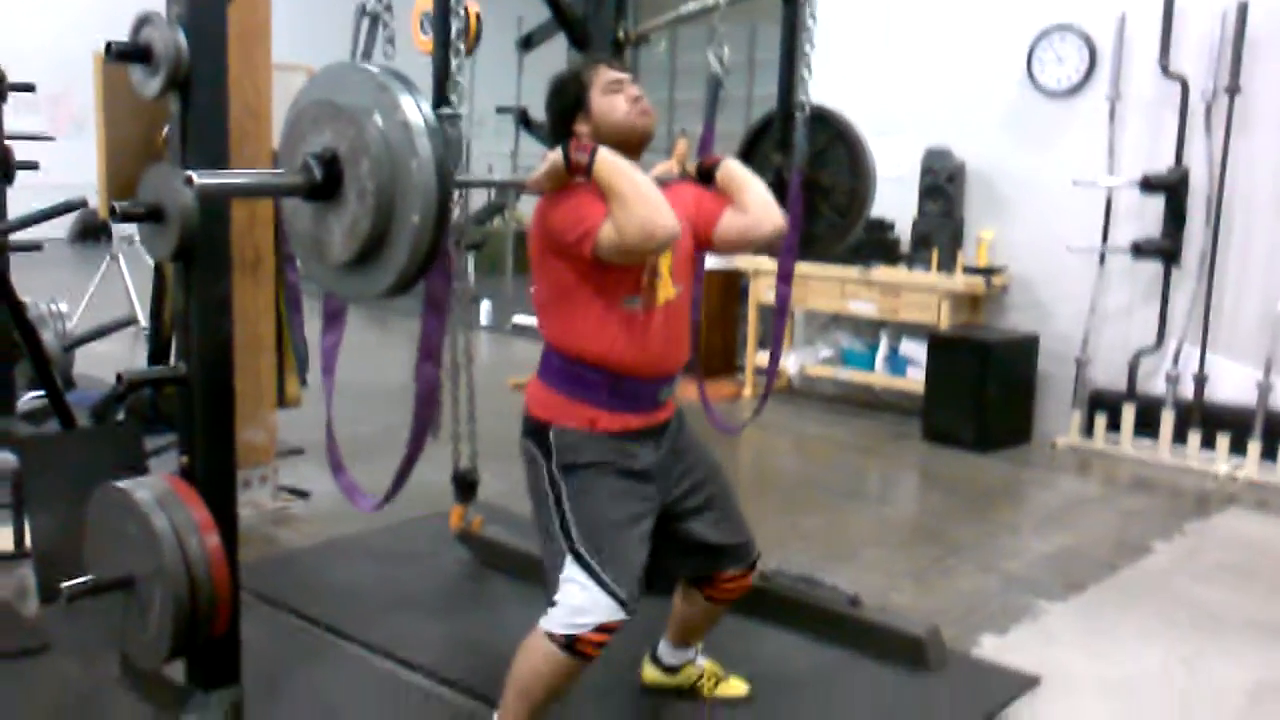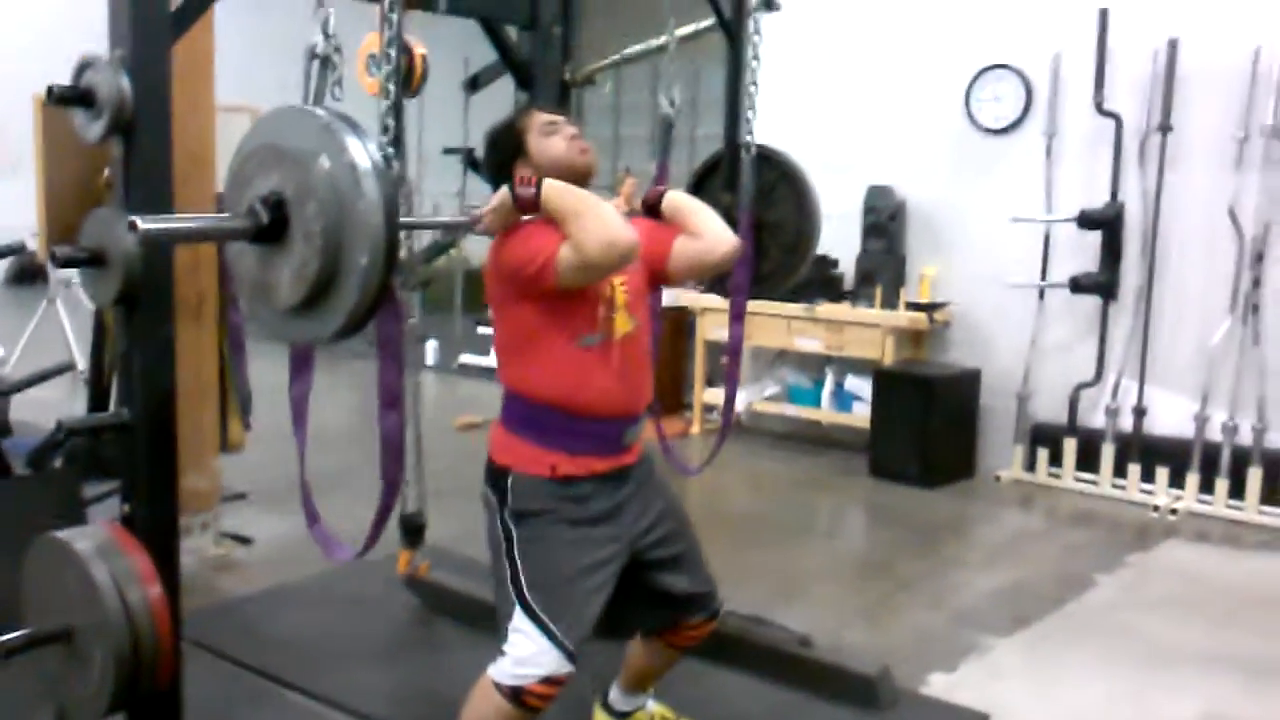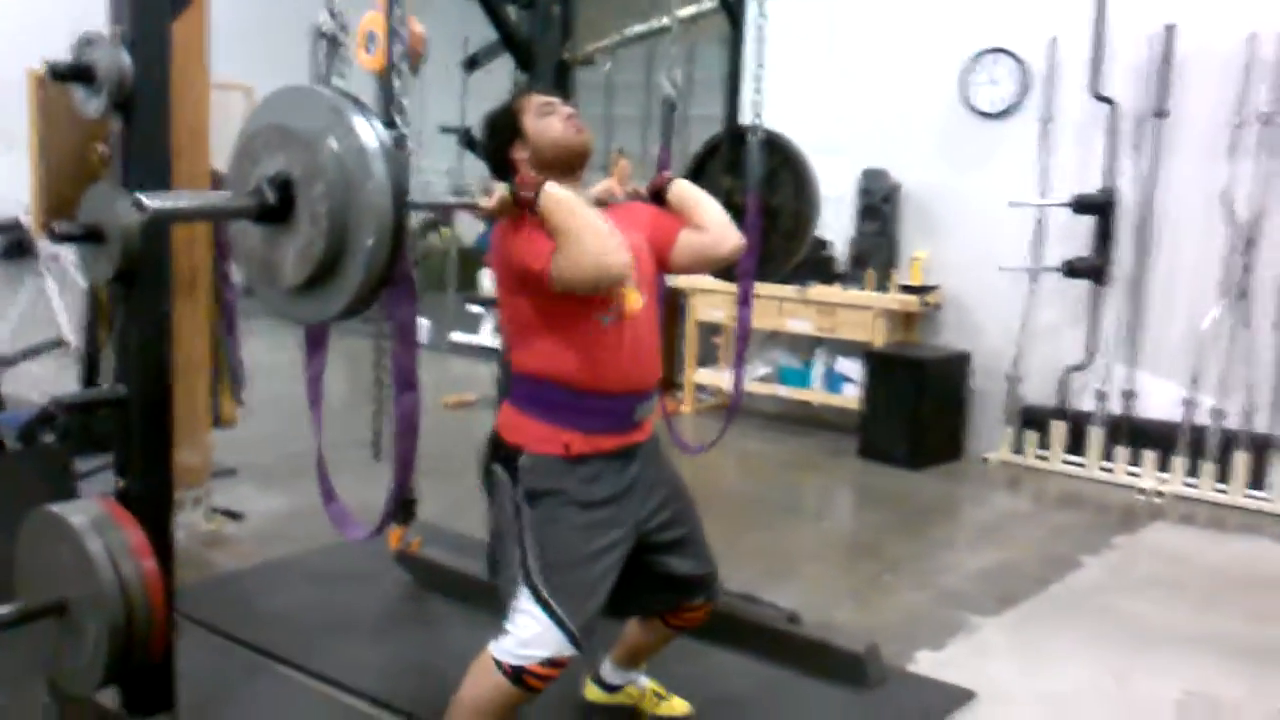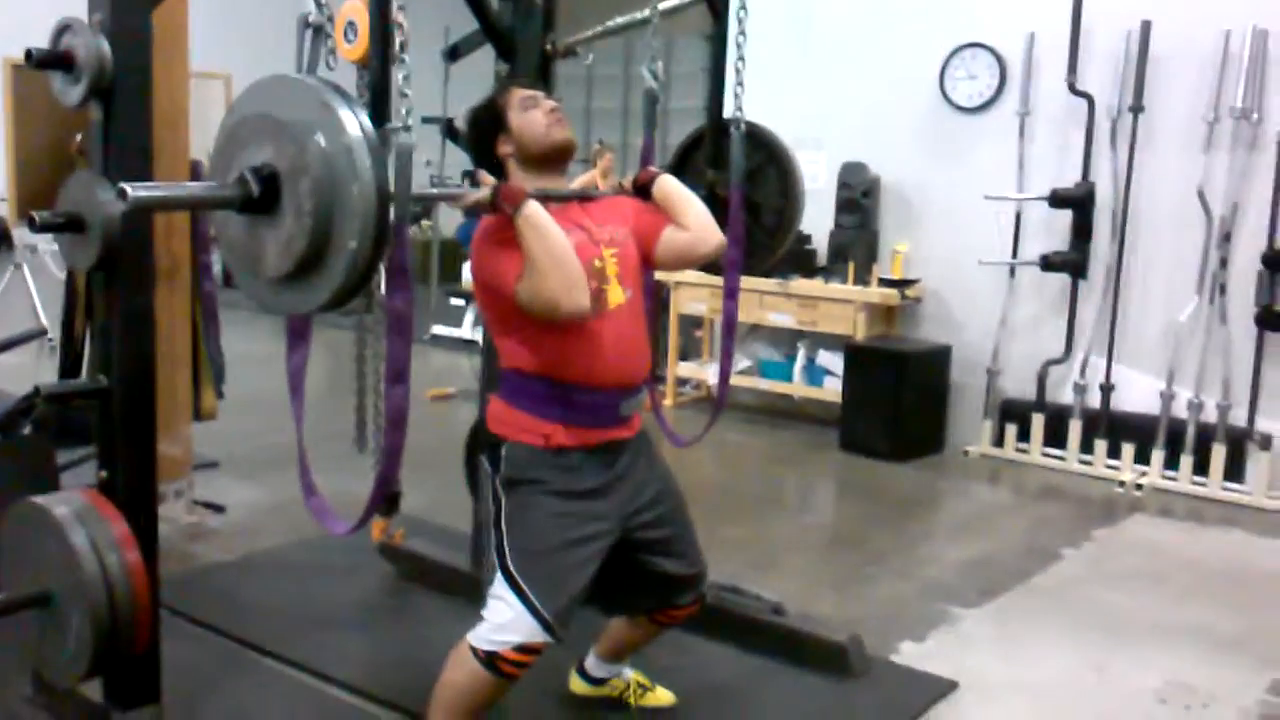
dt=0.3s
person 1, frame 1
left shoulder: (681, 197)
right shoulder: (569, 206)
left elbow: (766, 223)
right elbow: (652, 230)
left wrist: (717, 165)
right wrist: (588, 158)
left hip: (658, 425)
right hip: (579, 434)
left knee: (730, 562)
right knee: (591, 611)
left ankle: (672, 661)
person 1, frame 2
left shoulder: (635, 238)
right shoulder: (521, 247)
left elbow: (720, 247)
right elbow: (613, 244)
left wrist: (663, 198)
right wrist: (536, 195)
left hip: (626, 470)
right hip: (543, 483)
left knee: (691, 609)
right knee: (539, 664)
person 1, frame 3
left shoulder: (632, 218)
right shoulder: (525, 230)
left elbow: (723, 243)
right elbow: (606, 266)
left wrist: (667, 185)
right wrist: (535, 192)
left hip: (634, 449)
right hip: (555, 461)
left knee: (690, 591)
right knee: (540, 643)
person 1, frame 4
left shoulder: (618, 213)
right shoulder: (504, 232)
left elbow: (705, 242)
right elbow: (568, 301)
left wrist: (651, 179)
right wrist: (517, 202)
left hip: (625, 444)
right hip: (543, 454)
left knee: (679, 588)
right knee: (516, 632)
